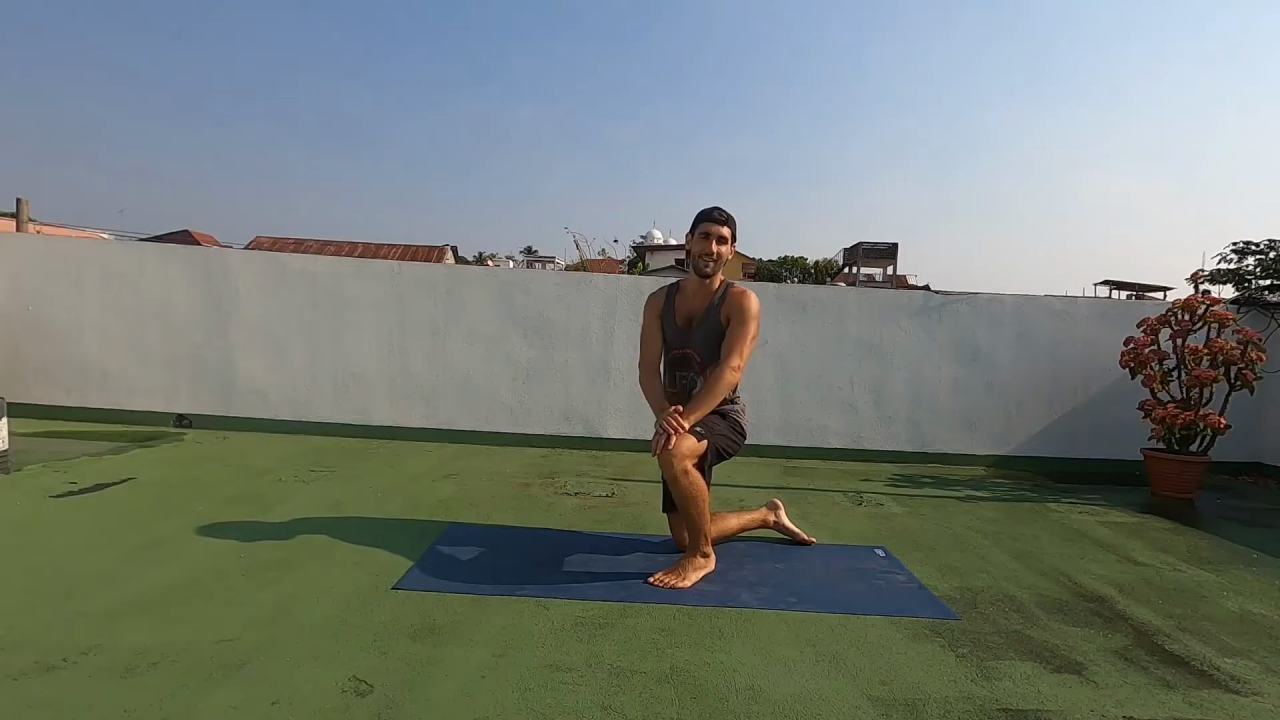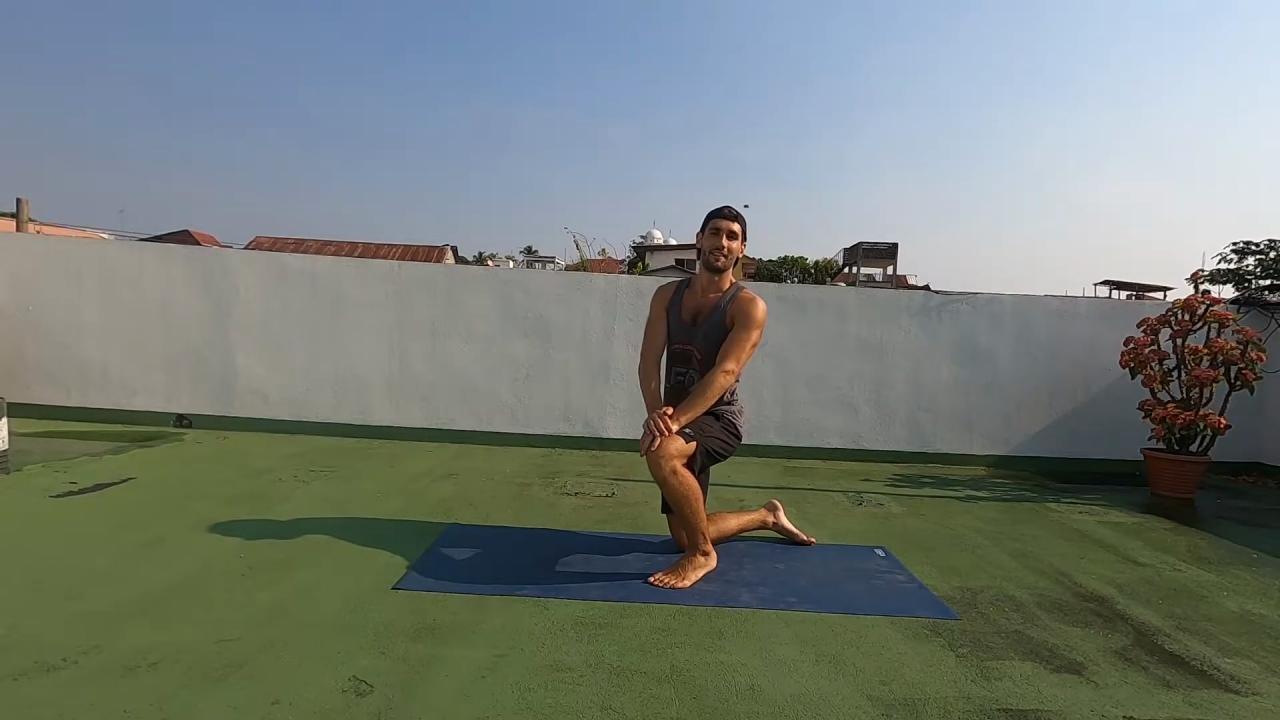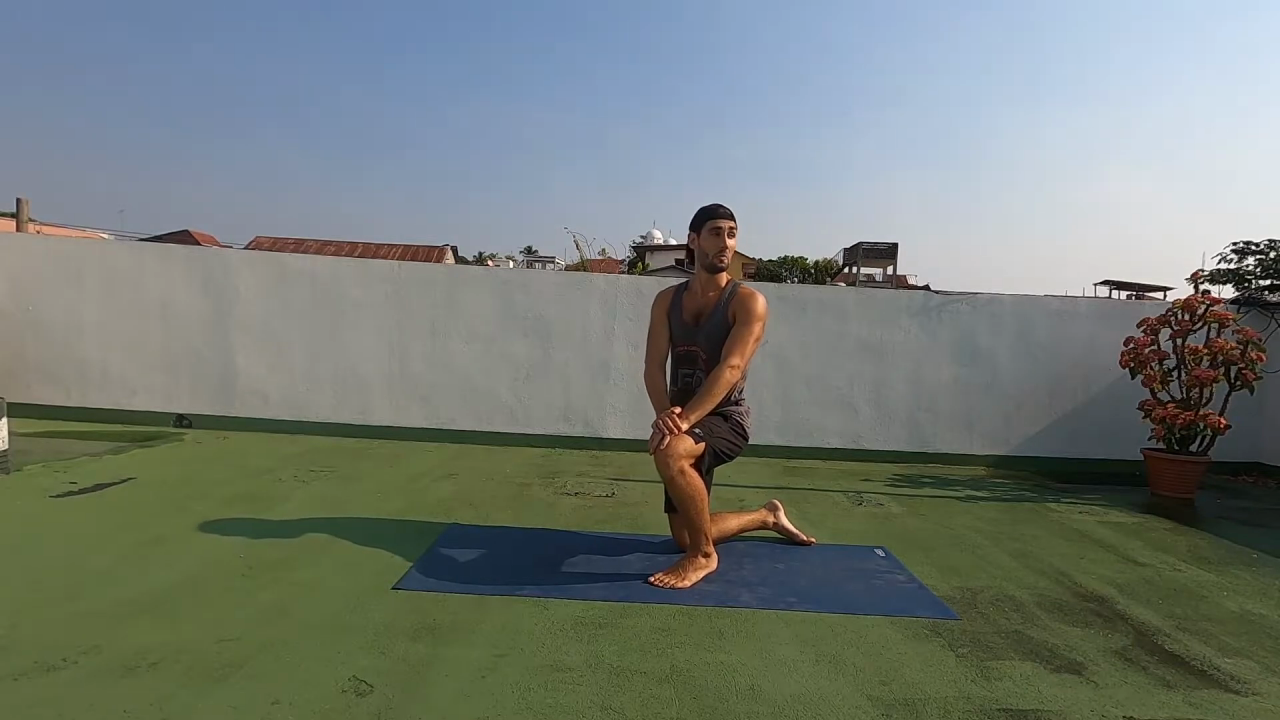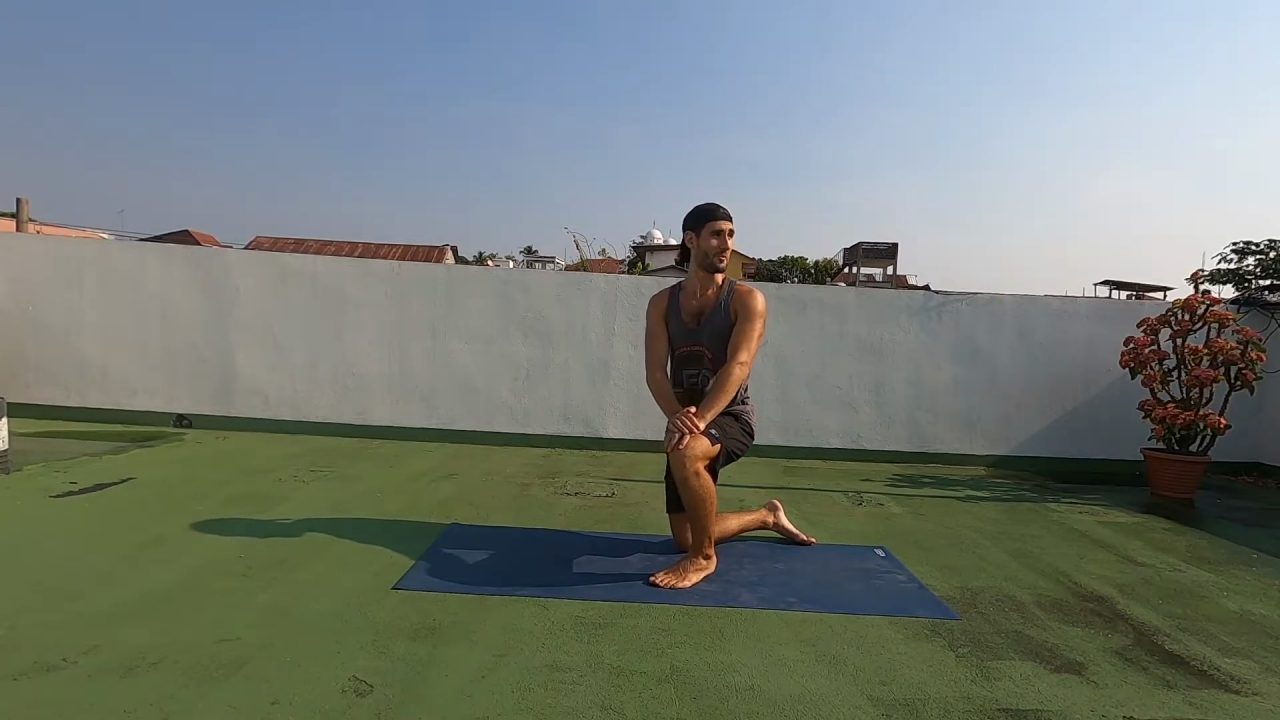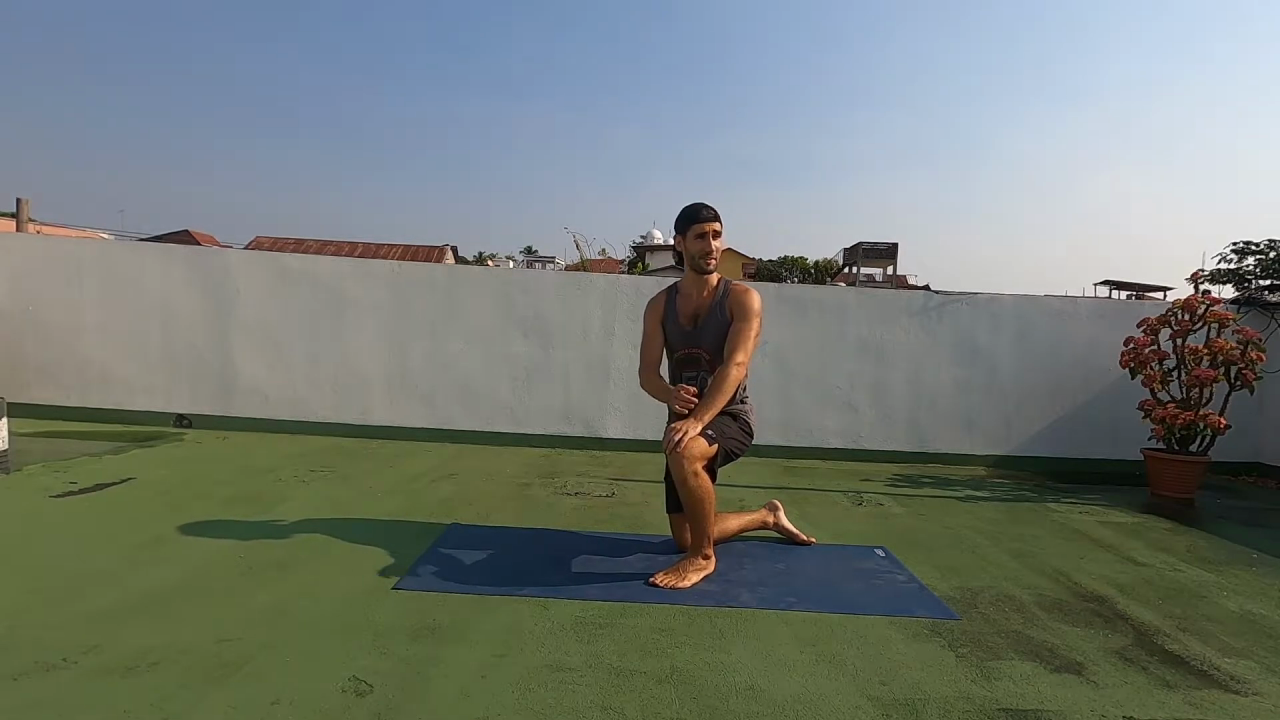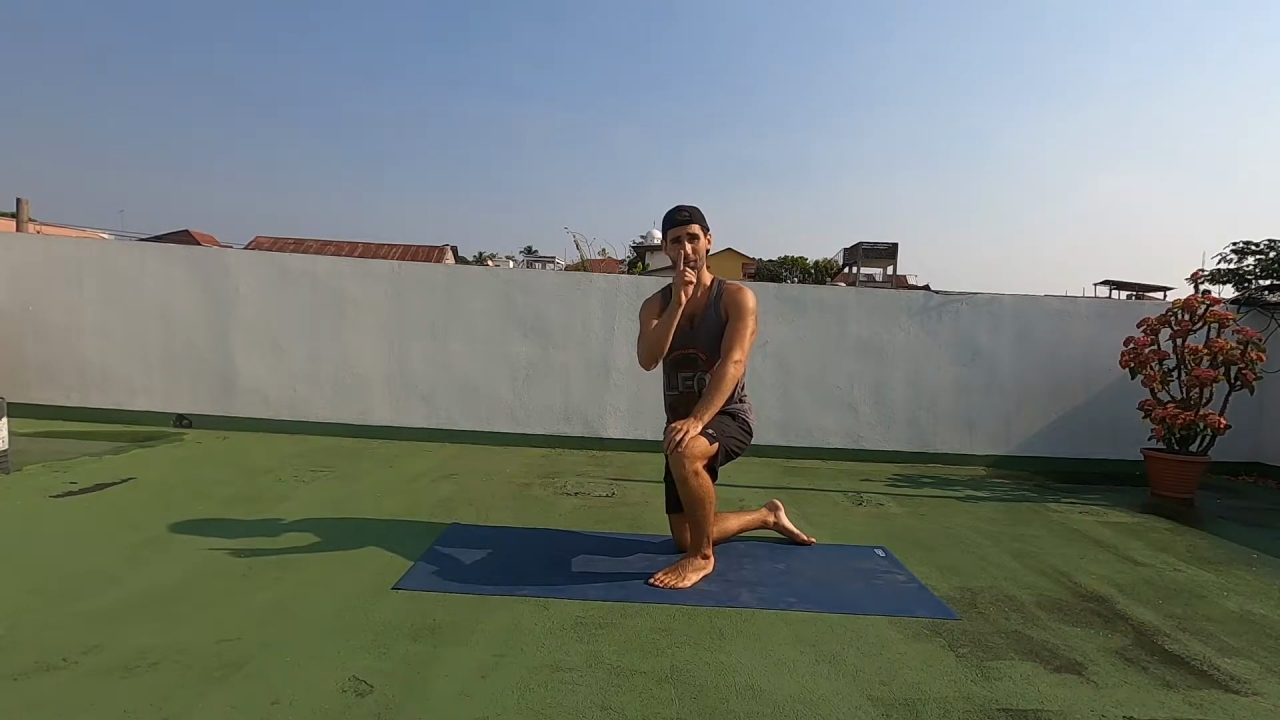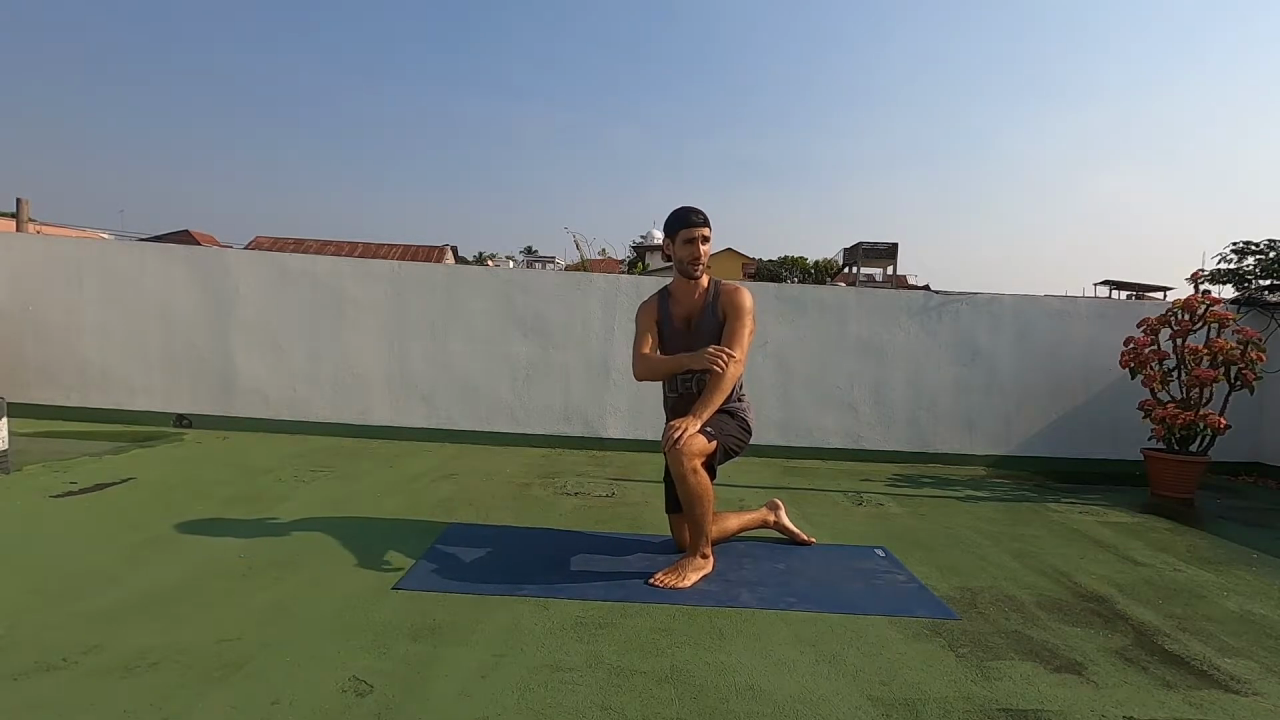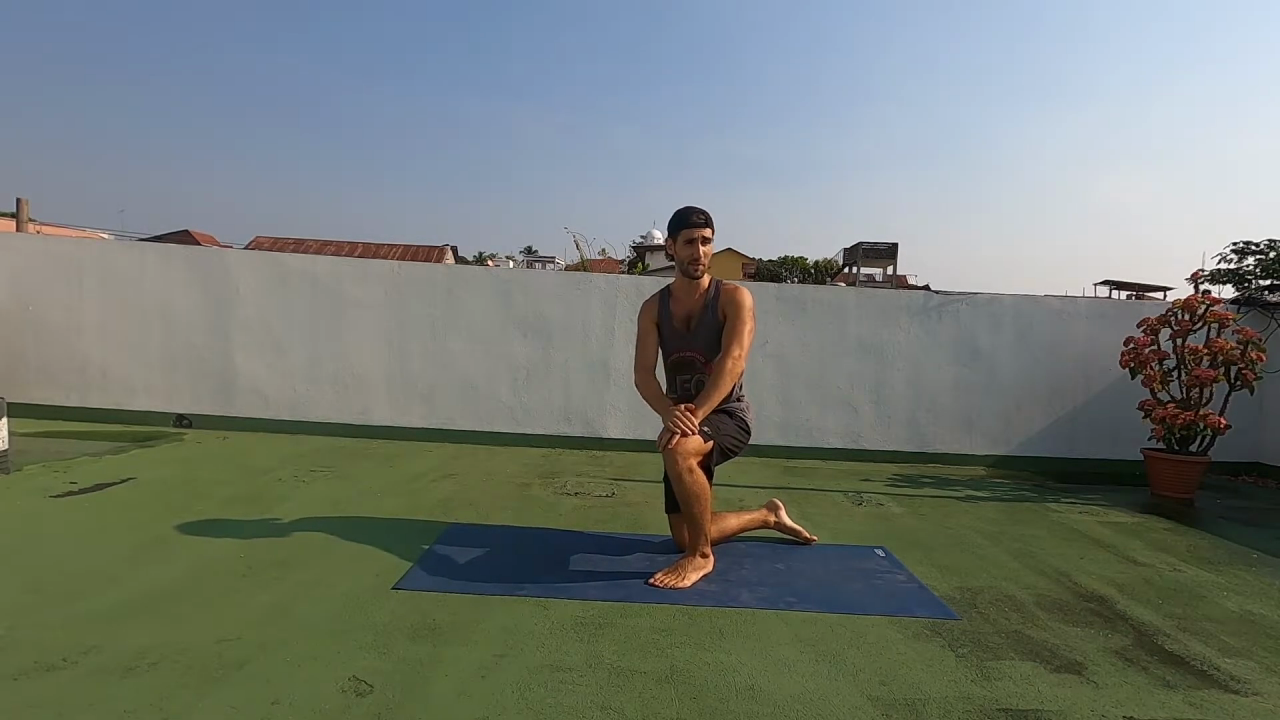
dt=0.5s
person 1, frame 1
left shoulder: (741, 301)
right shoulder: (659, 301)
left elbow: (731, 369)
right elbow: (648, 369)
left wrist: (685, 419)
right wrist: (664, 413)
left hip: (722, 417)
right hip: (684, 421)
left knee: (673, 453)
right knee: (683, 536)
left ankle: (702, 556)
right ankle: (767, 515)
person 1, frame 2
left shoulder: (749, 306)
right shoulder: (667, 295)
left elbow: (724, 373)
right elbow: (648, 361)
left wrist: (674, 420)
right wrist: (655, 413)
left hip: (718, 419)
right hip: (680, 422)
left knee: (660, 452)
right knee: (684, 535)
left ankle: (702, 554)
right ankle: (767, 516)
person 1, frame 3
left shoulder: (748, 301)
right shoulder: (667, 300)
left elbow: (731, 369)
right elbow: (654, 367)
left wrist: (684, 420)
right wrist: (665, 414)
left hip: (725, 419)
right hip: (686, 423)
left knee: (670, 453)
right knee: (685, 536)
left ankle: (703, 556)
right ankle: (767, 516)
person 1, frame 4
left shoulder: (747, 299)
right shoulder: (662, 303)
left elbow: (738, 366)
right elbow: (655, 371)
left wrist: (701, 419)
right wrist: (676, 416)
left hip: (730, 419)
right hip: (686, 423)
left knee: (686, 452)
right knee: (685, 537)
left ankle: (703, 558)
right ankle: (767, 516)
person 1, frame 5
left shoulder: (743, 298)
right shoulder: (659, 305)
left elbow: (735, 366)
right elbow: (647, 372)
left wrist: (698, 421)
right wrist: (670, 396)
left hip: (729, 418)
right hip: (685, 422)
left knee: (684, 453)
right knee: (684, 537)
left ankle: (703, 557)
right ankle: (767, 516)
person 1, frame 6
left shoulder: (737, 297)
right shoulder: (654, 305)
left elbow: (732, 364)
right elbow: (647, 359)
left wrist: (697, 421)
right wrist: (679, 303)
left hip: (729, 418)
right hip: (683, 423)
left knee: (685, 452)
right knee: (684, 537)
left ankle: (702, 558)
right ankle: (768, 516)
person 1, frame 7
left shoulder: (734, 297)
right shoulder: (651, 308)
left elbow: (732, 364)
right elbow: (642, 367)
left wrist: (696, 418)
right wrist: (691, 359)
left hip: (728, 416)
right hip: (683, 421)
left knee: (683, 450)
right knee: (684, 537)
left ankle: (701, 557)
right ankle: (768, 515)
person 1, frame 8
left shoulder: (734, 297)
right shoulder: (653, 308)
left elbow: (732, 362)
right elbow: (643, 373)
left wrist: (694, 416)
right wrist: (669, 413)
left hip: (727, 416)
right hip: (685, 420)
left knee: (679, 451)
right knee: (684, 537)
left ankle: (701, 557)
right ankle: (768, 515)
